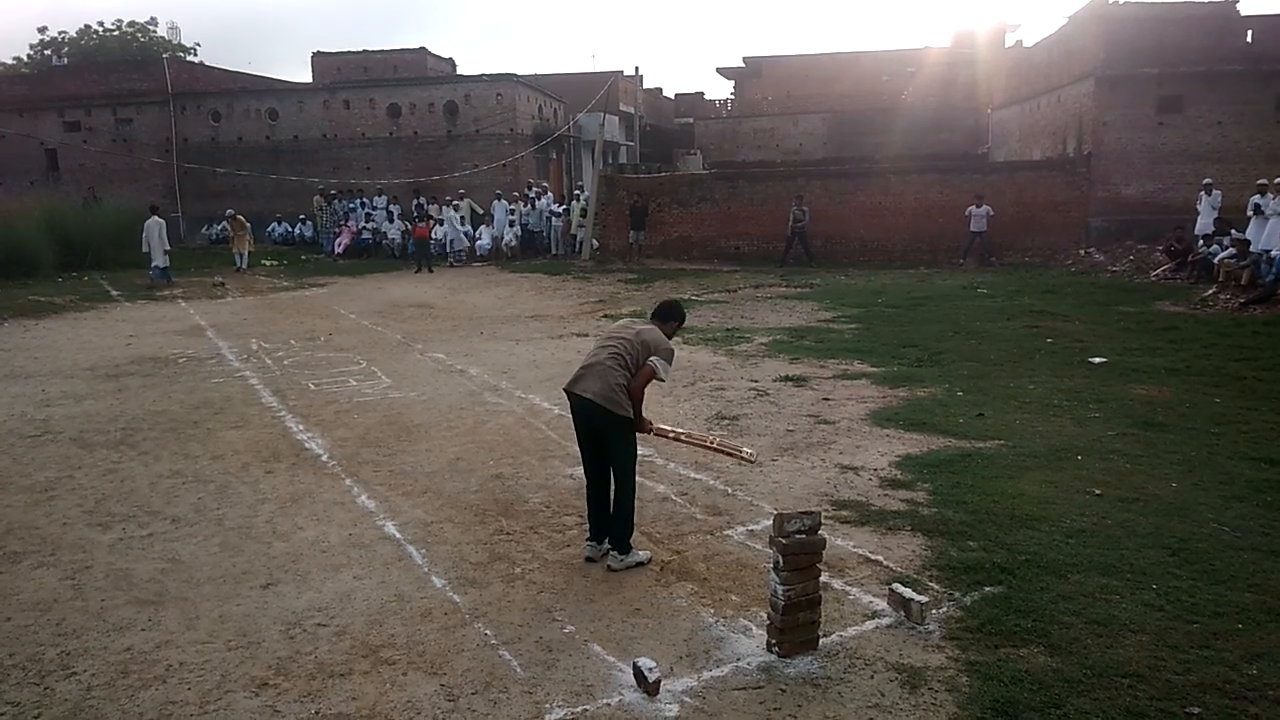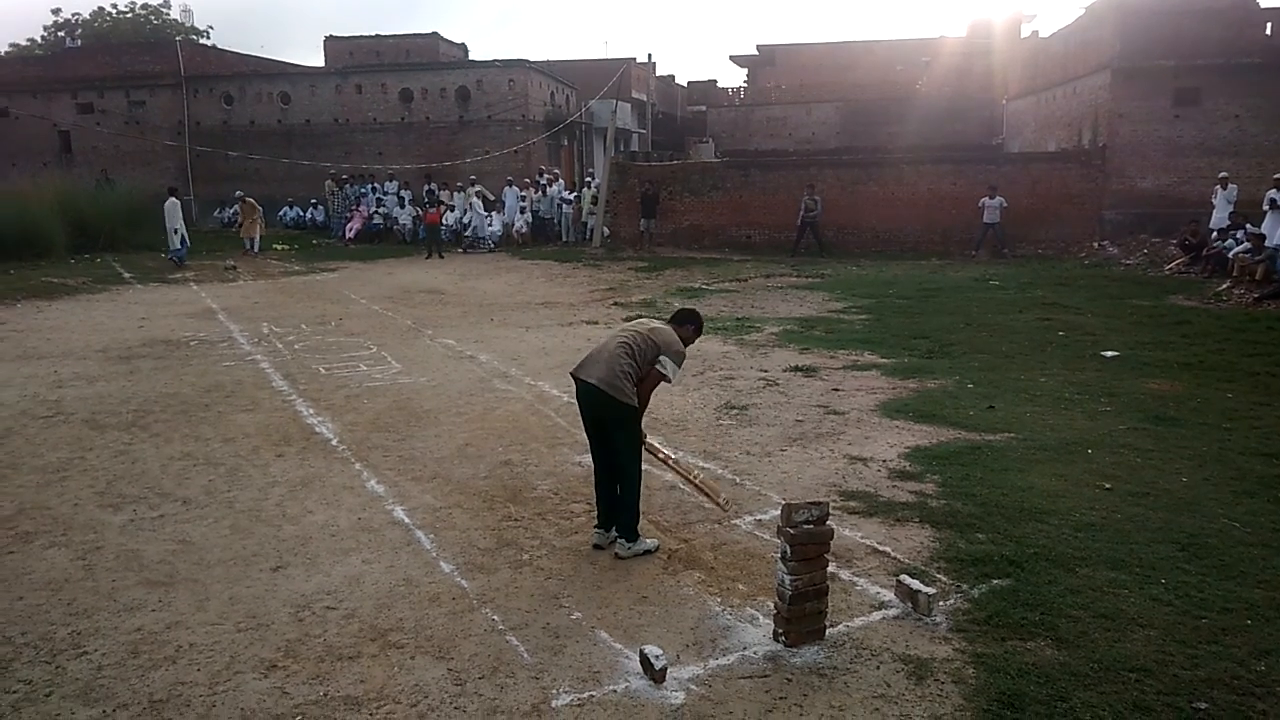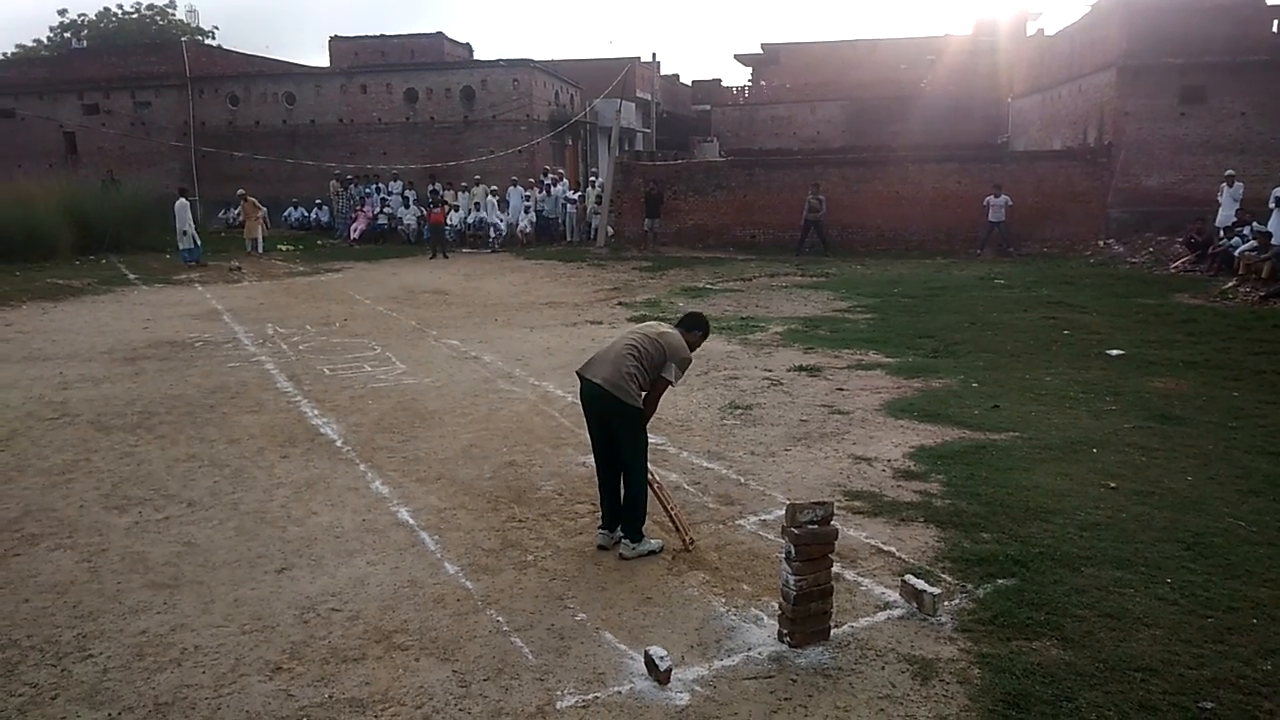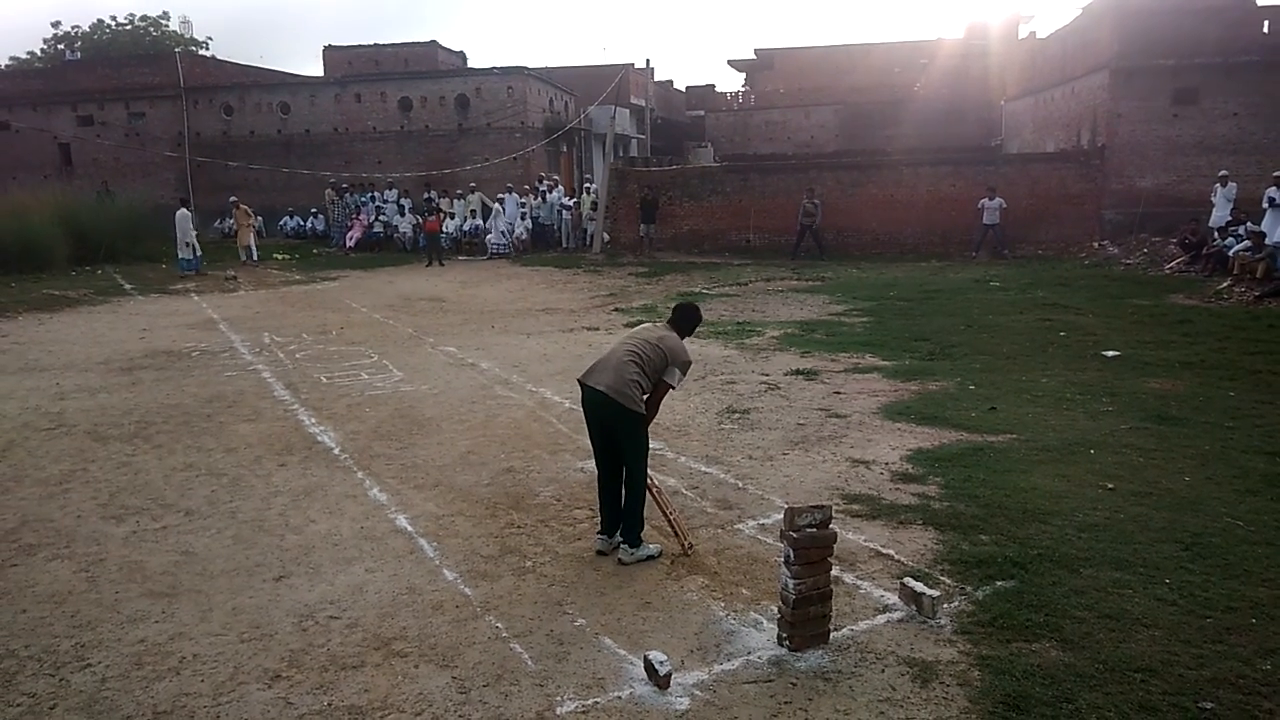
dt=0.2s
person 1, frame 1
left shoulder: (624, 324)
right shoulder: (663, 347)
right elbow: (635, 386)
left wrist: (631, 416)
right wrist: (638, 419)
left hip: (578, 393)
right hip: (609, 405)
left knee: (595, 476)
right knee: (624, 481)
left ankle: (596, 541)
right ankle: (620, 552)
person 1, frame 2
left shoulder: (644, 324)
right shoulder: (675, 348)
right elbow: (644, 388)
left wrist: (630, 423)
right wrist: (636, 426)
left hip: (584, 380)
right hip: (613, 392)
left knee: (603, 464)
right knee: (628, 469)
left ankle: (603, 529)
right ankle: (628, 539)
person 1, frame 3
left shoulder: (652, 327)
right shoulder: (682, 353)
right elbow: (652, 397)
left wrist: (633, 429)
right wrist: (637, 429)
left hip: (589, 381)
right hip: (618, 392)
left knee: (607, 465)
right knee: (635, 469)
left ankle: (608, 530)
right ankle: (632, 540)
person 1, frame 4
left shoulder: (645, 329)
right shoulder: (681, 355)
right elbow: (654, 401)
left wrist: (634, 429)
right wrist: (638, 431)
left hip: (591, 388)
right hip: (621, 400)
left knee: (607, 470)
right knee: (635, 476)
left ankle: (606, 535)
right ankle: (631, 545)
